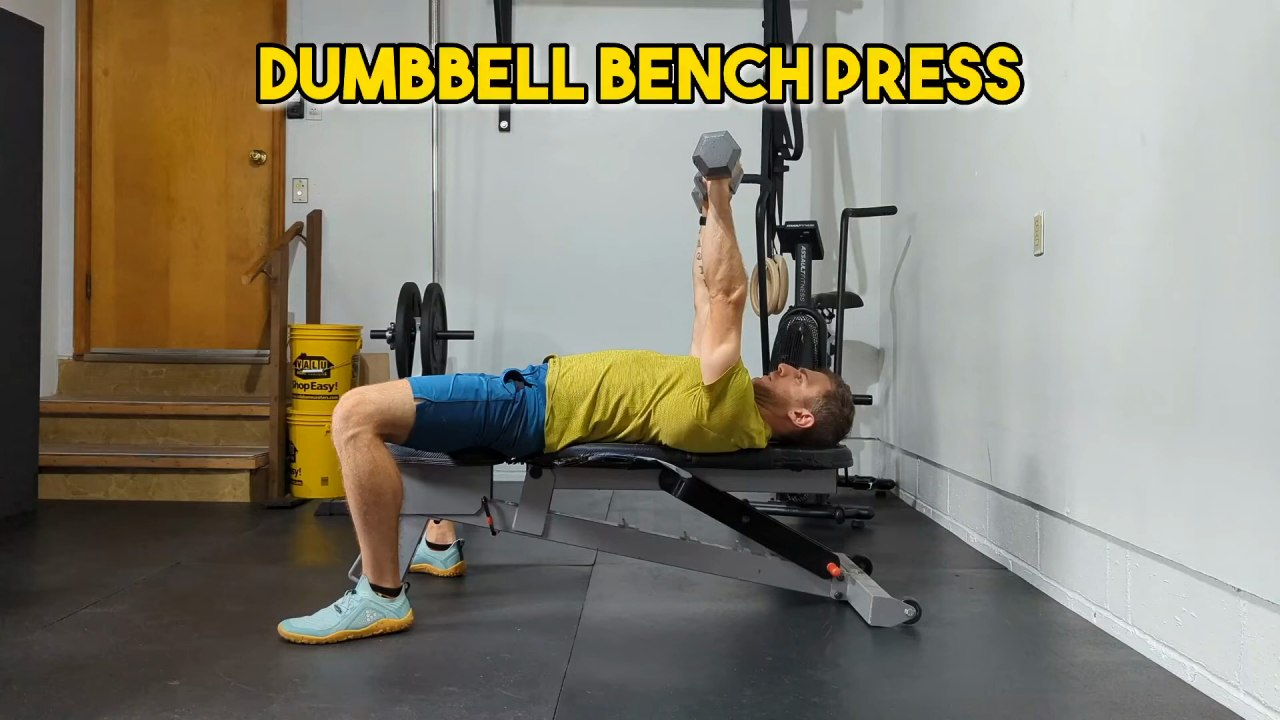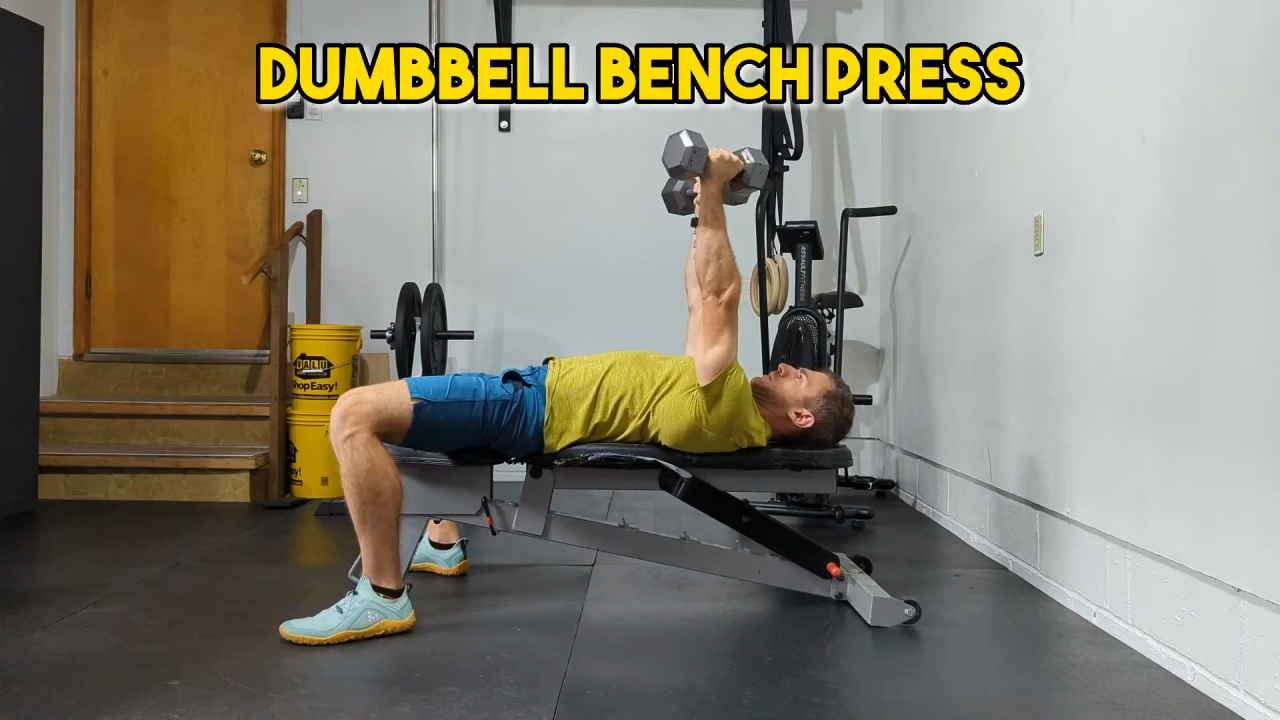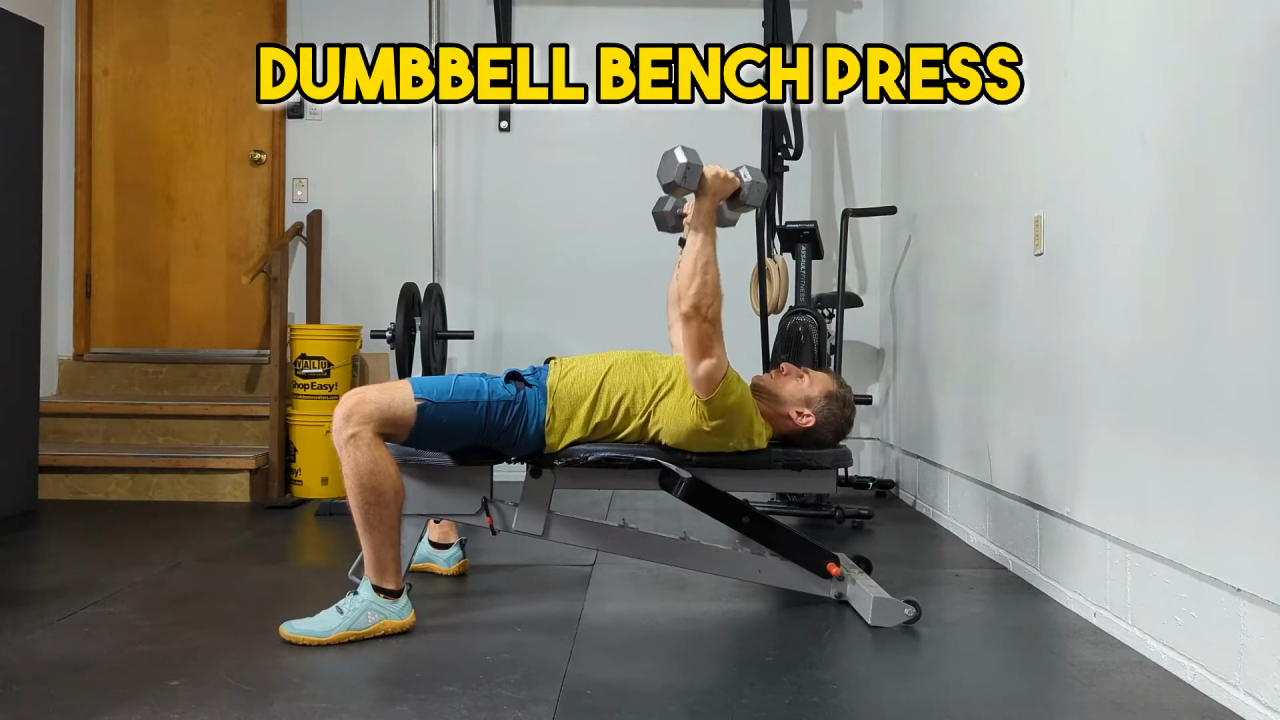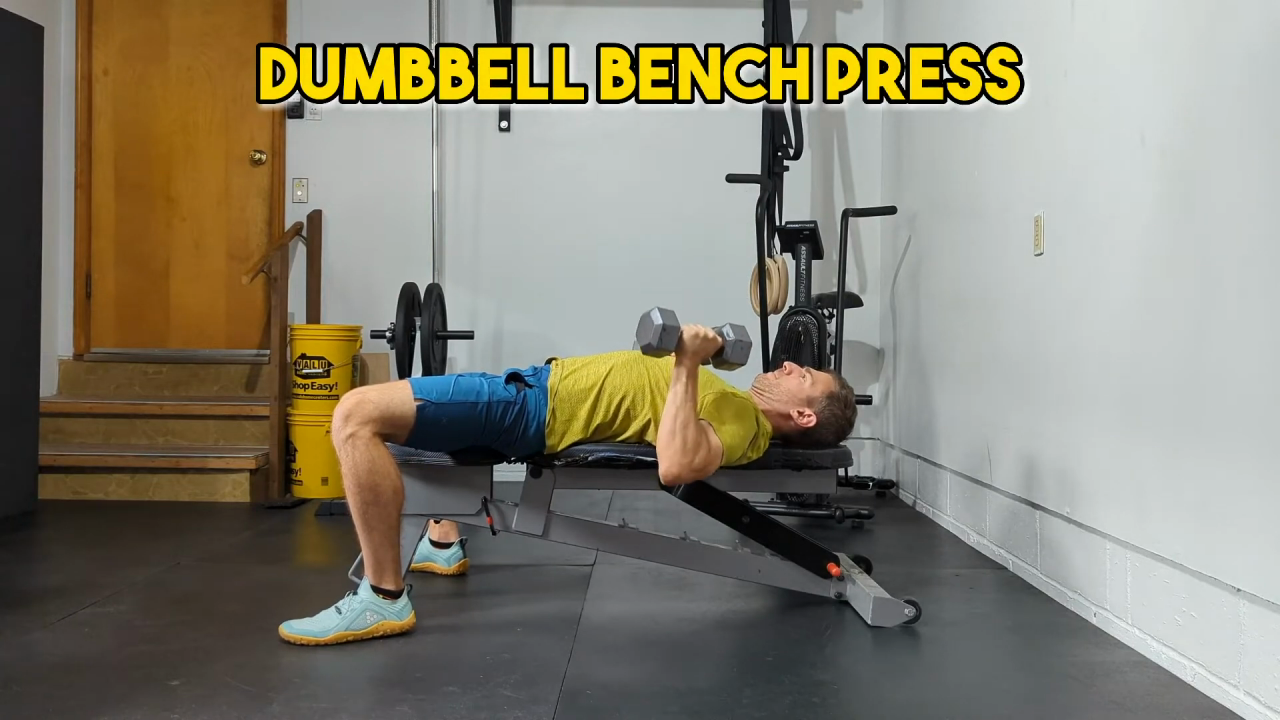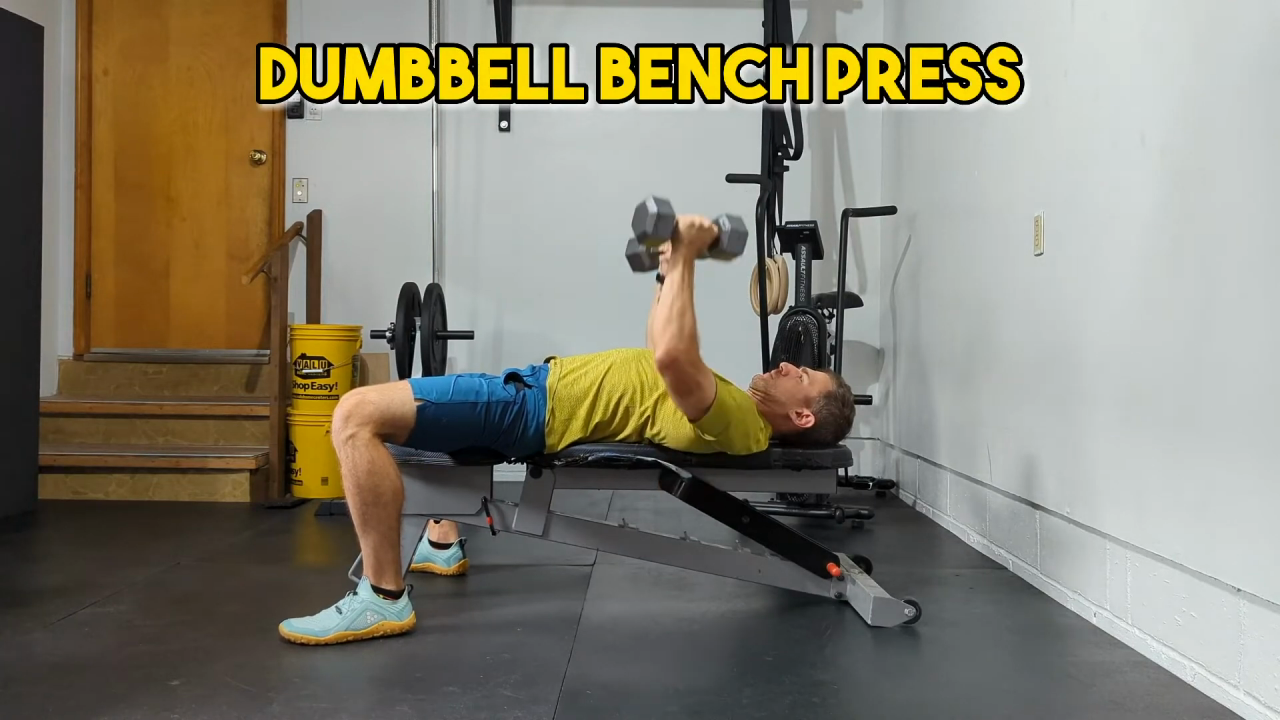
dt=1s
person 1, frame 1
left shoulder: (729, 417)
right shoulder: (739, 407)
left elbow: (727, 296)
right elbow: (708, 301)
left wrist: (720, 197)
right wrist: (710, 215)
left hip: (532, 409)
left knee: (357, 414)
right knee: (410, 401)
left ankle: (380, 597)
right ankle: (439, 546)
person 1, frame 2
left shoulder: (726, 415)
right shoulder: (734, 406)
left elbow: (721, 296)
right elbow: (701, 301)
left wrist: (711, 193)
right wrist: (704, 206)
left hip: (530, 409)
right hip: (543, 385)
left knee: (354, 414)
right knee: (413, 399)
left ankle: (383, 596)
right ankle: (443, 544)
person 1, frame 3
left shoulder: (730, 418)
right shoulder: (739, 408)
left elbow: (693, 315)
right elbow: (689, 319)
left wrist: (705, 213)
right wrist: (698, 223)
left hip: (533, 408)
right hip: (544, 387)
left knee: (358, 415)
right knee: (415, 399)
left ankle: (383, 598)
right ankle: (441, 544)
person 1, frame 4
left shoulder: (741, 424)
right shoulder: (739, 409)
left elbow: (676, 466)
left wrist: (687, 366)
right wrist: (688, 356)
left hip: (535, 407)
right hip: (545, 385)
left knee: (357, 415)
right knee: (413, 401)
left ankle: (383, 598)
right ankle: (442, 545)
person 1, frame 5
left shoulder: (733, 425)
right shoulder: (737, 409)
left elbow: (670, 352)
right elbow: (673, 352)
left wrist: (686, 257)
right wrist: (675, 267)
left hip: (536, 409)
right hip: (545, 385)
left knee: (357, 415)
right knee: (415, 401)
left ankle: (383, 599)
right ankle: (442, 547)
